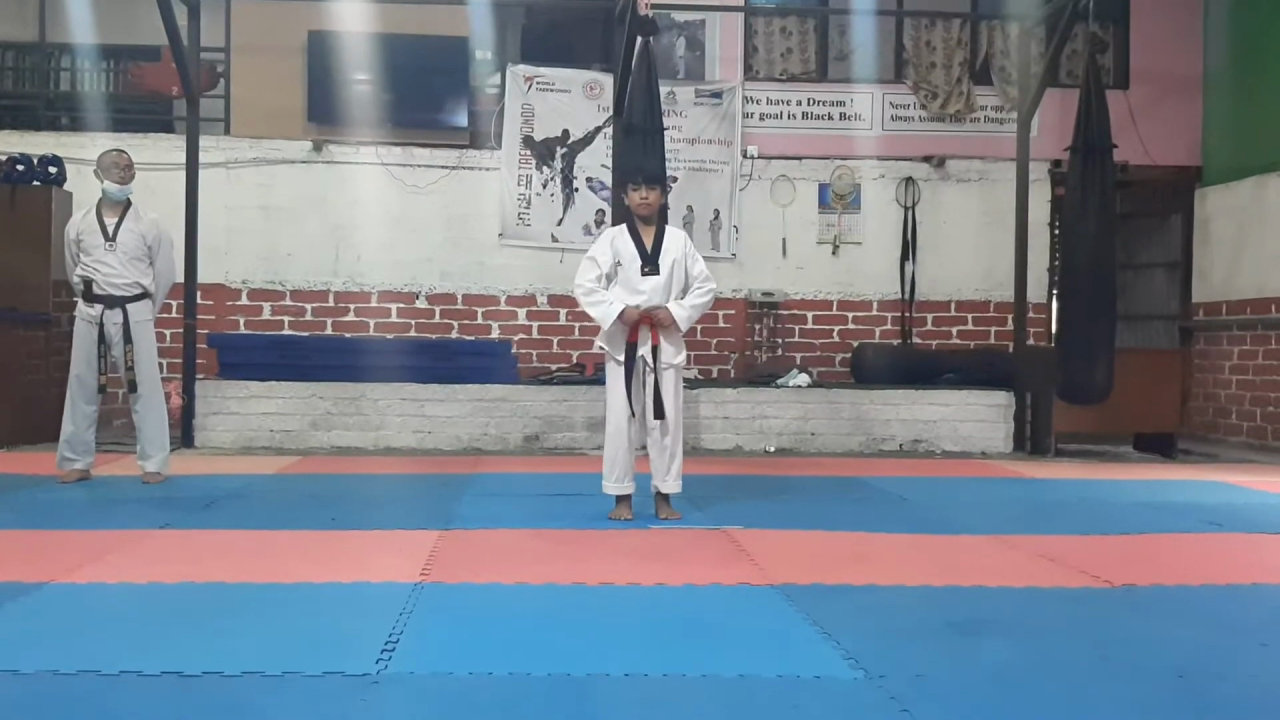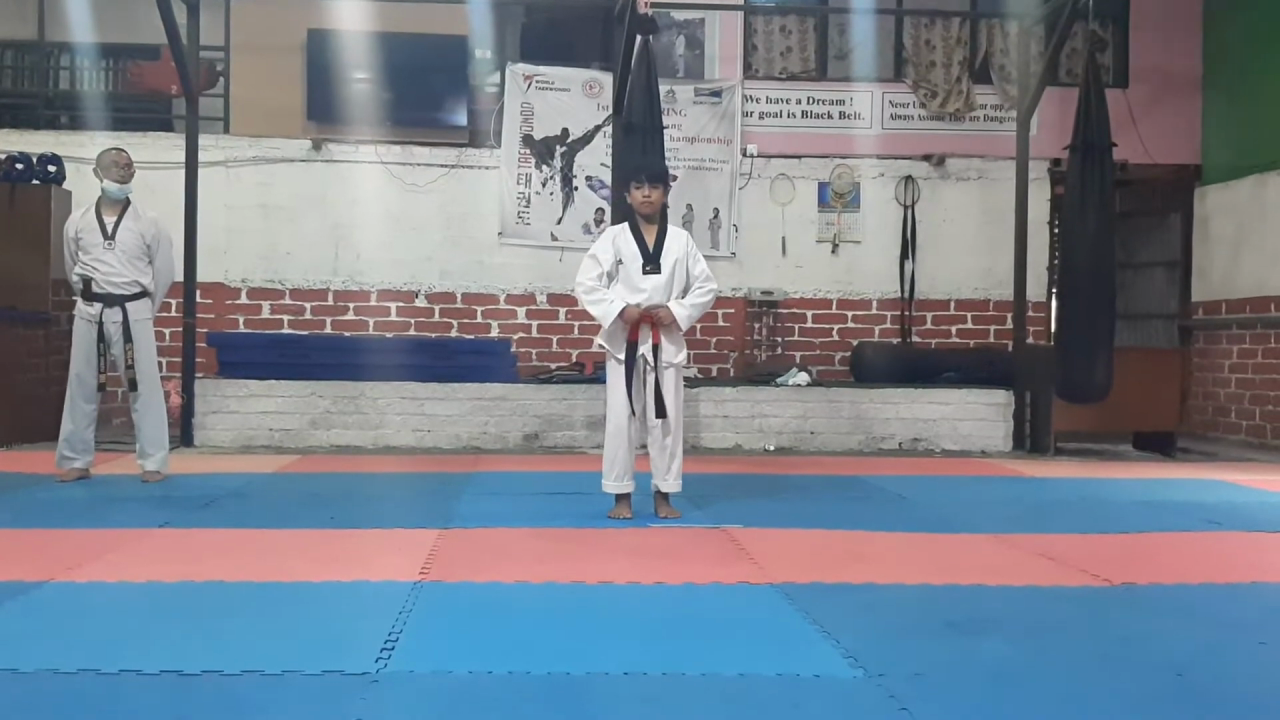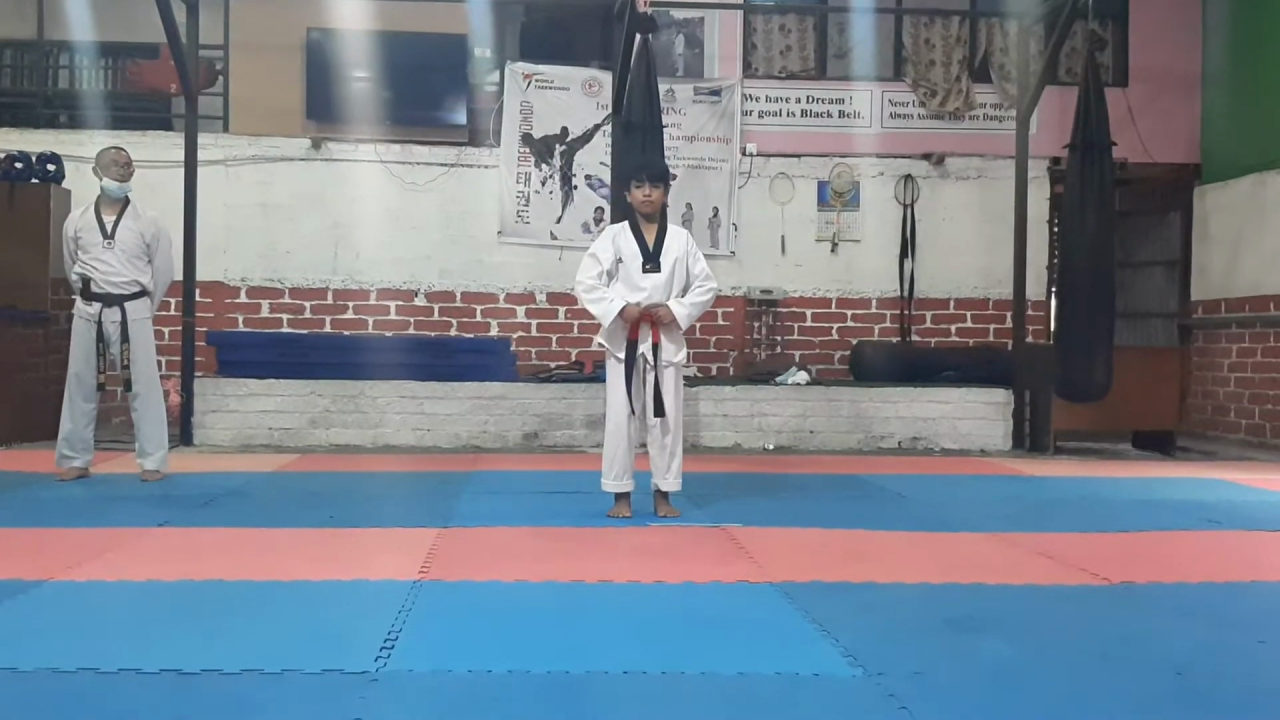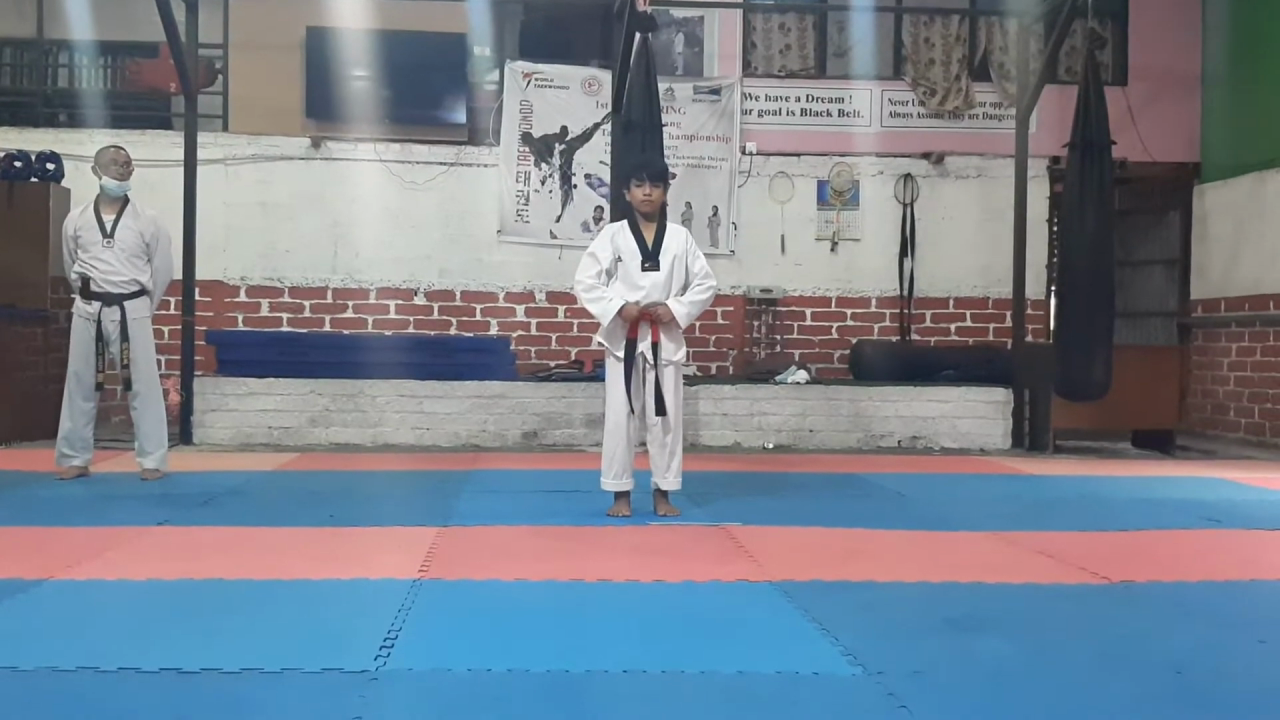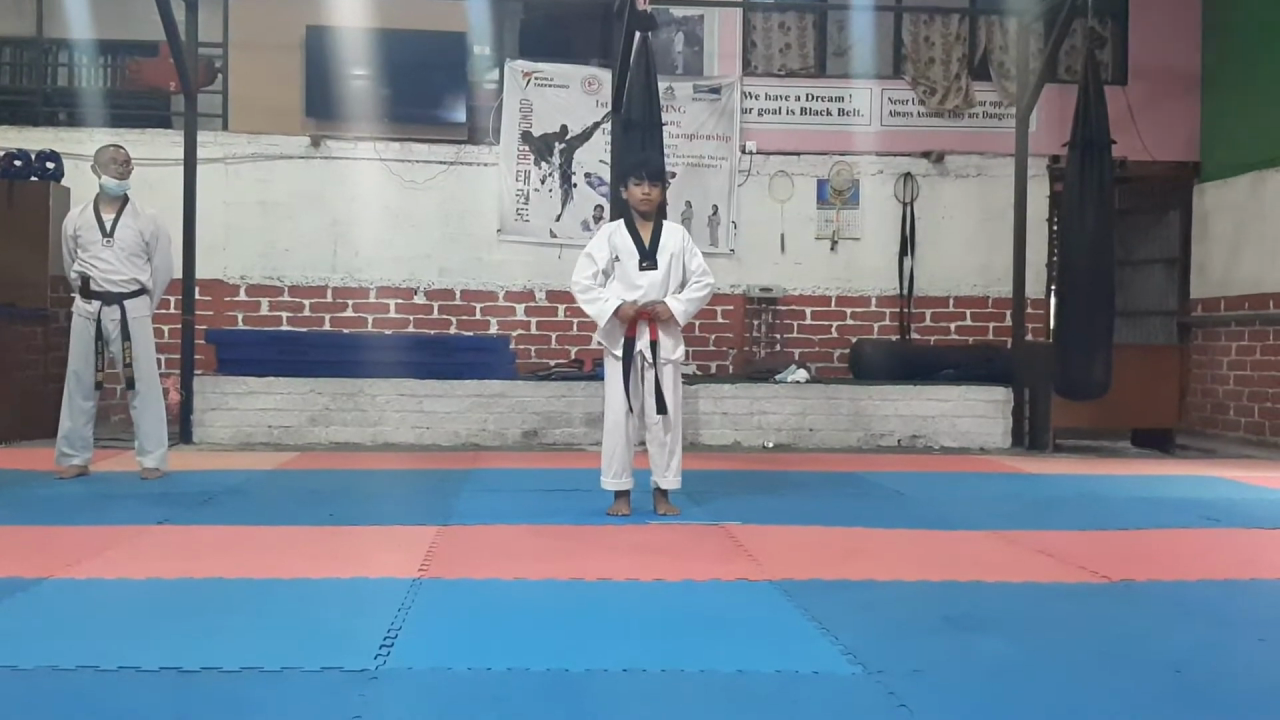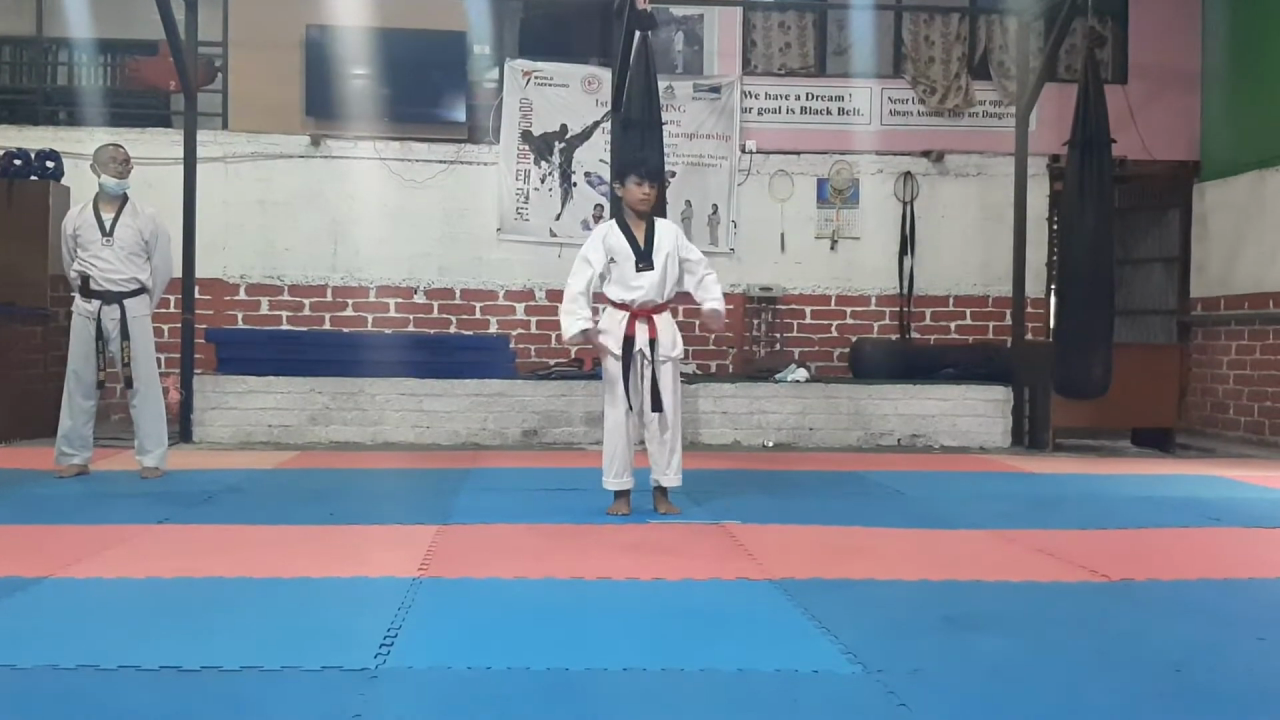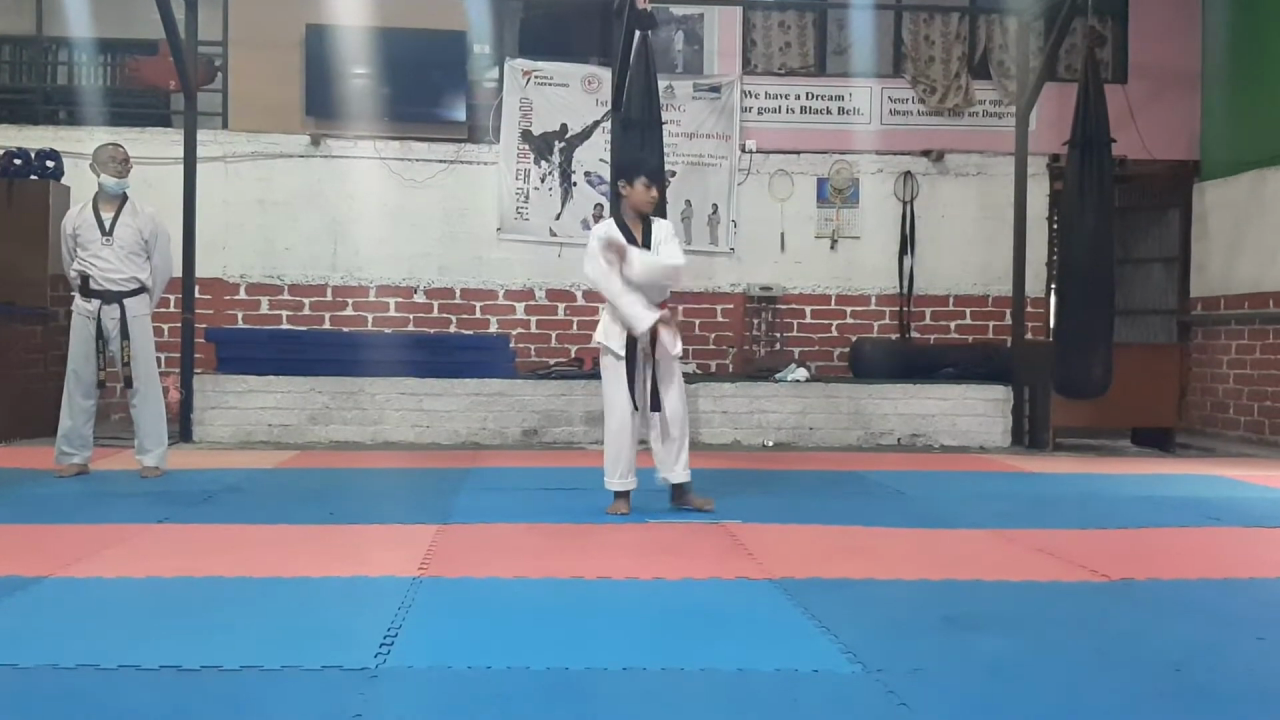
dt=0.2s
person 1, frame 1
left shoulder: (680, 243)
right shoulder: (612, 241)
left elbow: (704, 287)
right elbow: (585, 285)
left wrist: (676, 315)
right wrist: (619, 313)
left hip: (666, 343)
right hip: (623, 342)
left knee: (665, 421)
right knee: (620, 420)
left ankle: (664, 495)
right ankle: (621, 495)
person 1, frame 2
left shoulder: (680, 239)
right shoulder: (614, 237)
left elbow: (704, 285)
right elbow: (587, 283)
left wrist: (677, 312)
right wrist: (619, 312)
left hip: (666, 341)
right hip: (624, 339)
left knee: (664, 418)
right knee: (620, 417)
left ankle: (663, 494)
right ankle: (621, 496)
person 1, frame 3
left shoulder: (681, 238)
right shoulder: (614, 236)
left elbow: (706, 286)
right elbow: (586, 282)
left wrist: (677, 311)
right wrist: (619, 309)
left hip: (665, 339)
right hip: (624, 338)
left knee: (666, 417)
right knee: (620, 417)
left ankle: (663, 493)
right ankle: (621, 494)
person 1, frame 4
left shoulder: (680, 237)
right shoulder: (613, 235)
left elbow: (706, 284)
right elbow: (585, 281)
left wrist: (677, 309)
right wrist: (617, 307)
left hip: (664, 337)
right hip: (623, 336)
left knee: (666, 415)
right knee: (619, 415)
left ankle: (662, 492)
right ankle: (620, 493)
person 1, frame 5
left shoulder: (677, 235)
right shoulder: (610, 234)
left elbow: (703, 281)
right elbow: (582, 282)
left wrist: (675, 307)
right wrist: (614, 307)
left hip: (663, 335)
right hip: (622, 334)
left knee: (665, 415)
right knee: (619, 414)
left ankle: (662, 491)
right ankle: (621, 492)
person 1, frame 6
left shoulder: (669, 232)
right shoulder: (604, 235)
left elbow: (701, 271)
right elbow: (578, 285)
left wrist: (712, 305)
right wrist: (581, 327)
left hip: (660, 331)
right hip: (619, 332)
left knee: (664, 413)
right knee: (618, 413)
left ankle: (662, 490)
right ankle: (621, 492)
person 1, frame 7
left shoulder: (663, 229)
right shoulder: (604, 234)
left elbow: (674, 267)
right elbow: (613, 285)
left wrist: (632, 259)
right wrist: (649, 320)
left hip: (659, 329)
right hip: (622, 330)
left knee: (671, 410)
right knee: (620, 413)
left ankle: (680, 487)
right ankle: (621, 491)
person 2, frame 1
left shoulder: (148, 224)
right shoulder: (79, 223)
left elbow: (165, 273)
right elbow: (74, 270)
left wrist: (144, 308)
right wrist: (94, 303)
left hip: (133, 315)
right hip: (91, 315)
left knee: (145, 388)
right knee: (82, 388)
left ankle: (153, 463)
right ankle: (76, 462)
person 2, frame 2
left shoulder: (148, 223)
right shoulder: (78, 222)
left elbow: (164, 271)
right elbow: (73, 269)
left wrist: (144, 307)
right wrist: (93, 301)
left hip: (132, 314)
right hip: (90, 314)
left knee: (145, 387)
right knee: (81, 387)
left ankle: (153, 462)
right ankle: (76, 460)
person 2, frame 3
left shoulder: (147, 222)
right shoulder: (77, 221)
left elbow: (163, 270)
right elbow: (72, 268)
left wrist: (143, 306)
right wrist: (92, 300)
left hip: (131, 313)
right hip: (89, 313)
left knee: (144, 386)
right knee: (81, 386)
left ankle: (152, 461)
right ankle: (75, 459)
person 2, frame 4
left shoulder: (146, 221)
right shoulder: (76, 220)
left elbow: (162, 269)
right elbow: (72, 267)
left wrist: (142, 305)
right wrist: (91, 299)
left hip: (131, 312)
right hip: (88, 312)
left knee: (144, 385)
right knee: (80, 385)
left ankle: (152, 460)
right ankle: (75, 458)
person 2, frame 5
left shoulder: (146, 220)
right shoulder: (76, 218)
left elbow: (162, 268)
right elbow: (72, 266)
left wrist: (142, 304)
right wrist: (92, 299)
left hip: (131, 311)
right hip: (89, 311)
left knee: (143, 384)
right knee: (80, 384)
left ankle: (152, 459)
right ankle: (75, 457)
person 2, frame 6
left shoulder: (146, 219)
right shoulder: (76, 218)
left elbow: (162, 268)
right elbow: (71, 266)
left wrist: (142, 303)
right wrist: (91, 297)
left hip: (131, 310)
right hip: (89, 310)
left knee: (143, 384)
right knee: (80, 383)
left ankle: (152, 458)
right ankle: (74, 456)
person 2, frame 7
left shoulder: (145, 218)
right shoulder: (75, 218)
left elbow: (162, 267)
right elbow: (70, 265)
left wrist: (142, 302)
right wrist: (90, 297)
left hip: (130, 309)
right hip: (88, 309)
left knee: (143, 383)
right knee: (80, 383)
left ankle: (152, 457)
right ankle: (74, 456)
